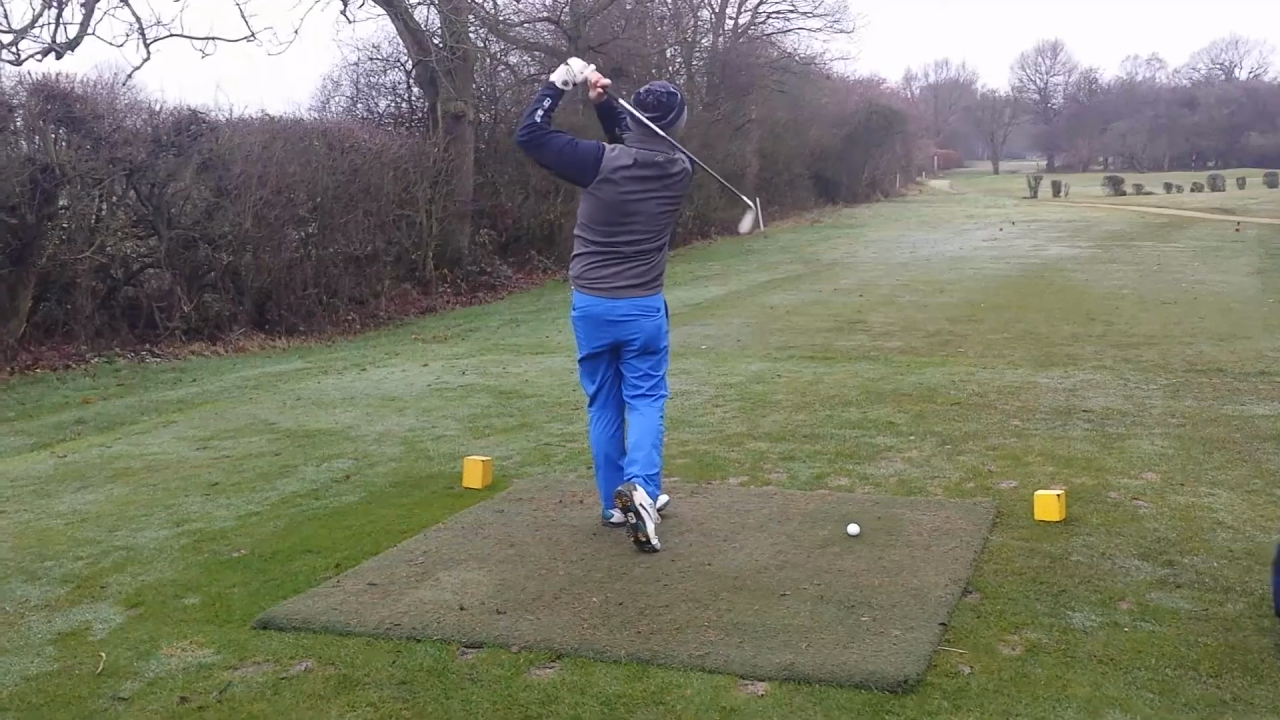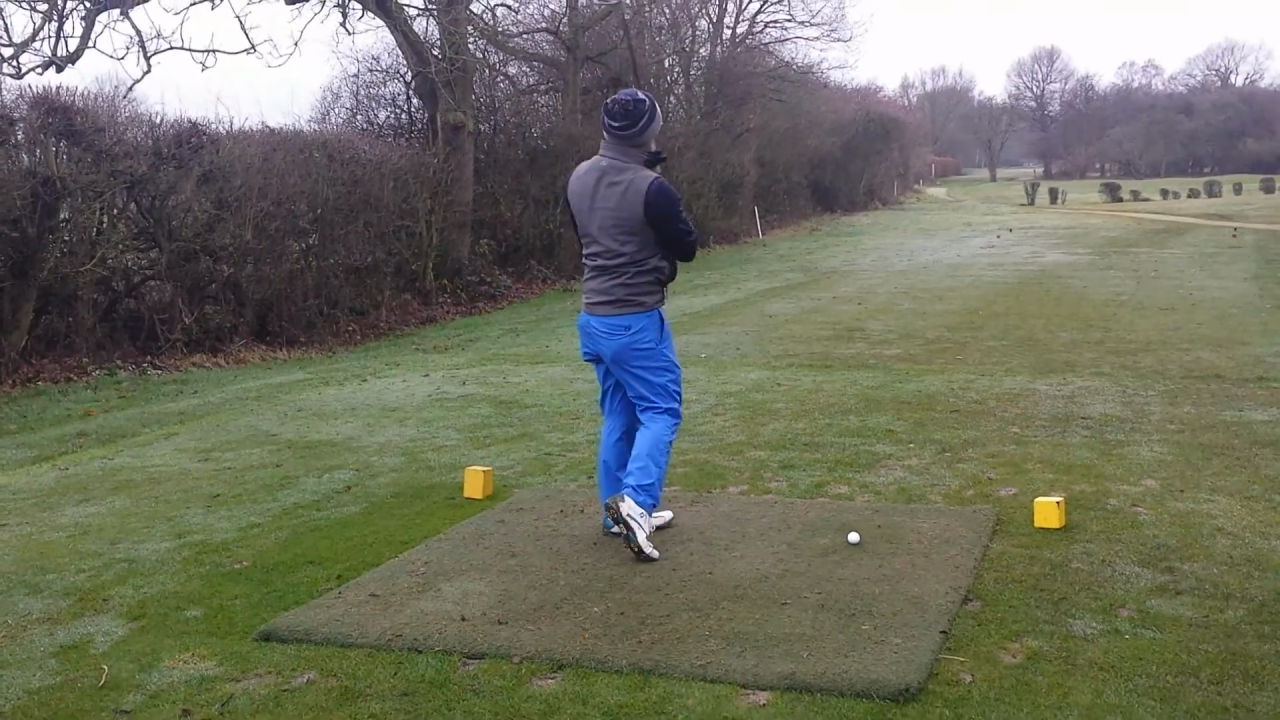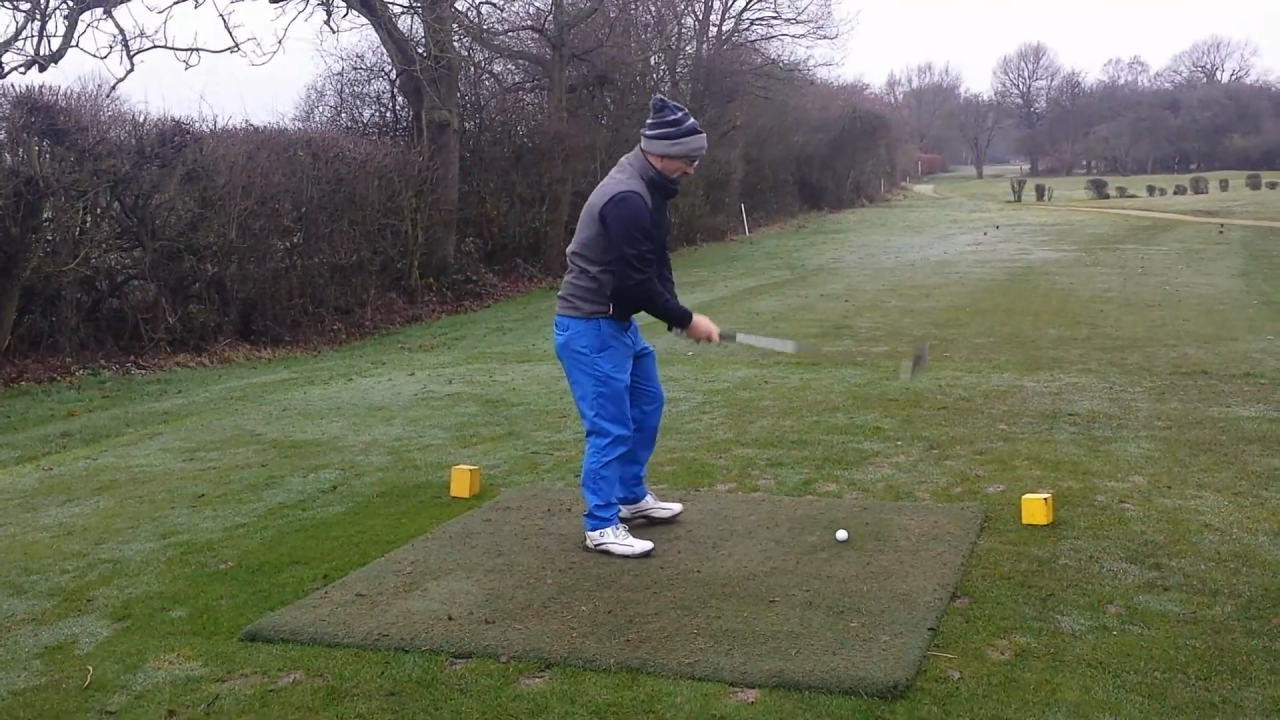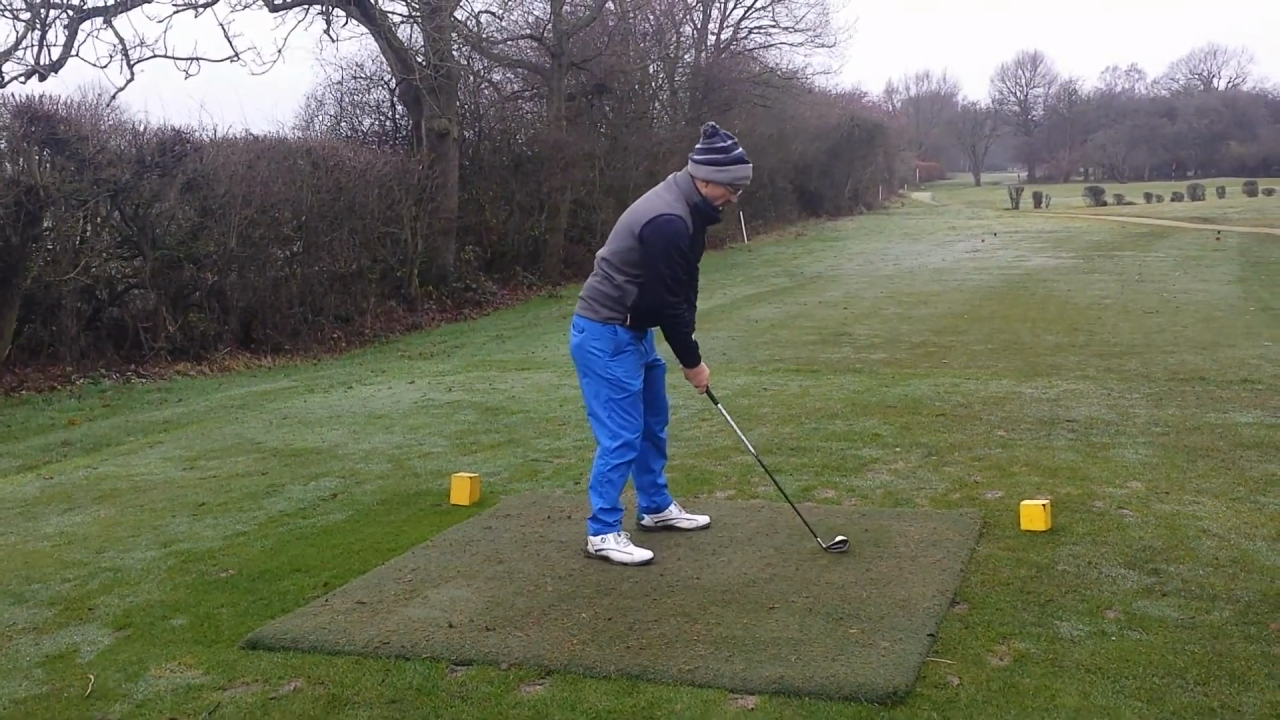
dt=1s
person 1, frame 1
left shoulder: (602, 163)
right shoulder: (680, 170)
left elbow: (529, 135)
left wrist: (559, 79)
right wrist: (603, 102)
left hip: (591, 305)
right hip: (643, 308)
left knee: (603, 404)
right knee: (645, 400)
left ankle: (615, 502)
right ankle: (641, 489)
person 1, frame 2
left shoulder: (580, 178)
right shoulder: (653, 188)
right elbow: (686, 249)
right wrist: (669, 221)
left hip: (595, 318)
right hip: (636, 322)
left knee: (618, 415)
right knee: (660, 412)
left ankle: (620, 510)
right ankle: (636, 500)
person 1, frame 3
left shoulder: (643, 186)
right shoulder: (628, 198)
left elbow: (650, 263)
right elbow: (639, 280)
left wrist: (678, 314)
right wrist: (686, 318)
left hip: (615, 320)
right hip: (590, 326)
left knee: (646, 404)
right knee: (611, 425)
left ankle: (632, 497)
right ankle: (601, 525)
person 1, frame 4
left shoulder: (684, 206)
right shoulder: (668, 221)
left elbow: (683, 285)
right elbow: (667, 300)
left wrist: (689, 343)
right wrist: (692, 361)
left hip: (632, 328)
right hip: (605, 333)
left knee: (653, 421)
right knee: (621, 433)
left ankle: (656, 506)
right ankle: (603, 531)
